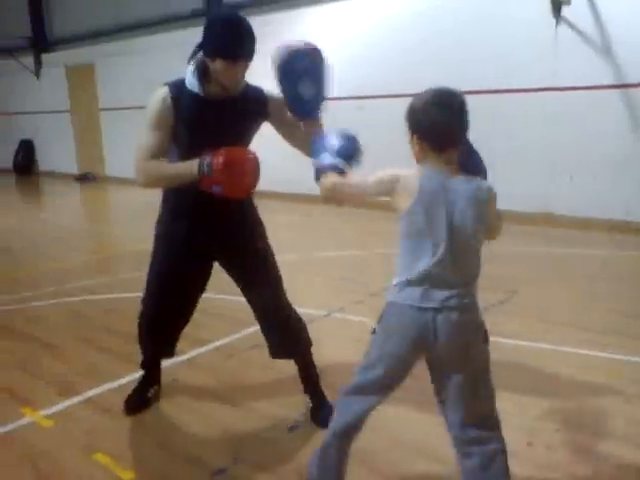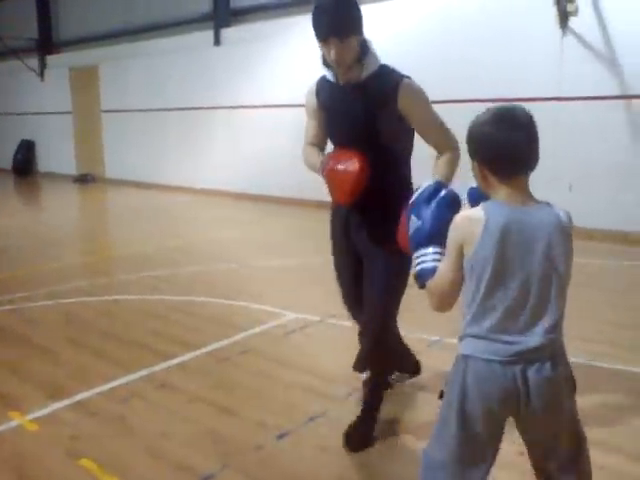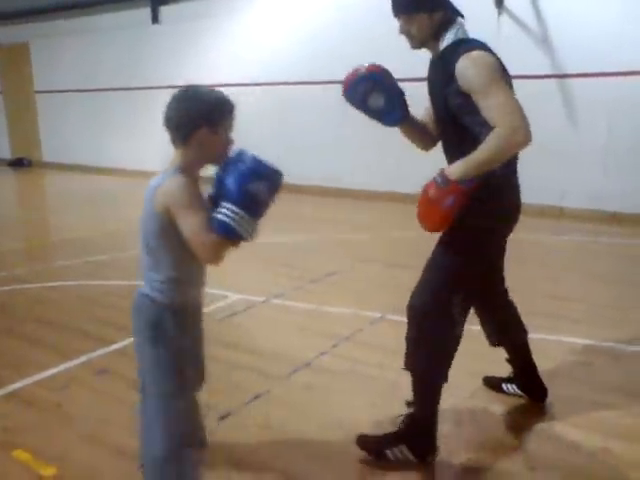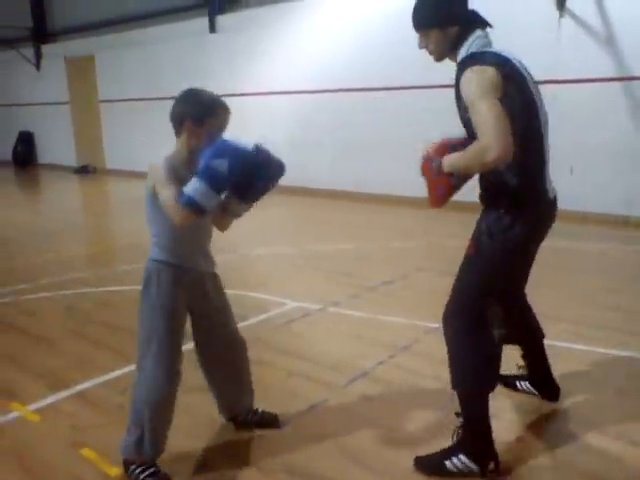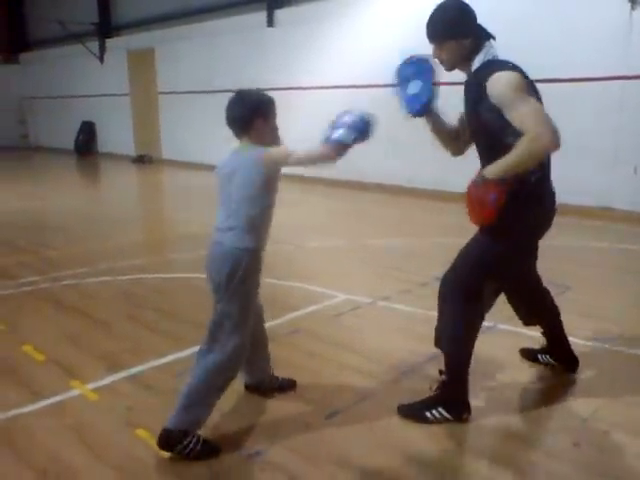
dt=1s
person 1, frame 1
left shoulder: (260, 102)
right shoulder: (168, 100)
left elbow: (309, 142)
right elbow: (145, 171)
right wrist: (198, 168)
left hip: (237, 220)
right hip: (182, 223)
left knee: (275, 306)
right knee: (158, 308)
left ankle: (314, 391)
right ankle: (150, 379)
person 1, frame 2
left shoulder: (398, 90)
right shoulder: (320, 91)
left elbow: (446, 144)
right elbow: (312, 147)
right wrist: (328, 166)
left hip: (391, 218)
right hip: (348, 215)
left knee: (378, 312)
right knee: (359, 301)
left ankle: (370, 411)
right ankle: (399, 360)
person 1, frame 3
left shoulder: (471, 60)
right shoulder: (444, 63)
left elbow: (517, 132)
right elbow: (429, 137)
left wrist: (456, 174)
right wrist: (395, 114)
left hip: (486, 202)
right hip: (485, 200)
left knee: (430, 306)
right knee: (488, 292)
left ankle: (418, 436)
right ankle: (528, 381)
person 1, frame 4
left shoulder: (476, 72)
right shoulder: (499, 64)
left elbow: (495, 150)
left wrist: (449, 164)
right wrist: (463, 154)
left hip: (513, 211)
right hip: (530, 203)
left knee: (464, 316)
right knee: (505, 294)
right ankle: (541, 378)
person 1, frame 5
left shoulder: (500, 79)
right shoulder: (477, 85)
left elbow: (546, 138)
right elbow: (457, 144)
left wrist: (492, 173)
right wrist: (428, 113)
left hip: (521, 205)
right hip: (519, 202)
left knee: (460, 288)
right knee: (518, 277)
left ankle: (452, 398)
right ankle: (560, 352)
person 2, frame 1
left shoulder: (405, 182)
right shoulder: (481, 193)
left elbow: (332, 189)
left hip: (405, 315)
right hip: (459, 320)
left knee: (354, 404)
right knee: (477, 428)
person 2, frame 2
left shoulder: (467, 223)
right shoulder: (561, 222)
left elbow: (440, 300)
left wrist: (427, 242)
left hip: (482, 368)
right hip: (546, 371)
person 2, frame 3
left shoulder: (183, 180)
right shoulder: (176, 186)
left elbow: (205, 237)
right elbow: (211, 251)
left wrist: (234, 194)
right wrist: (243, 200)
left hip: (179, 304)
right hip: (163, 311)
left knee: (183, 389)
right knee: (173, 414)
person 2, frame 4
left shoulder: (199, 168)
right shoulder: (164, 170)
left elbow: (221, 223)
right elbow: (182, 217)
left wrist: (246, 188)
right wrist: (209, 177)
left hip: (202, 272)
right hip: (167, 276)
left knee: (228, 346)
right knee: (160, 368)
left ankle: (239, 409)
person 2, frame 5
left shoulder: (228, 161)
right shoulder: (269, 156)
right elbow: (324, 155)
right wrist: (348, 130)
left hip: (225, 251)
right hip: (238, 256)
left knee: (248, 322)
right knee: (225, 342)
left ankle: (259, 376)
right ankle: (179, 429)
